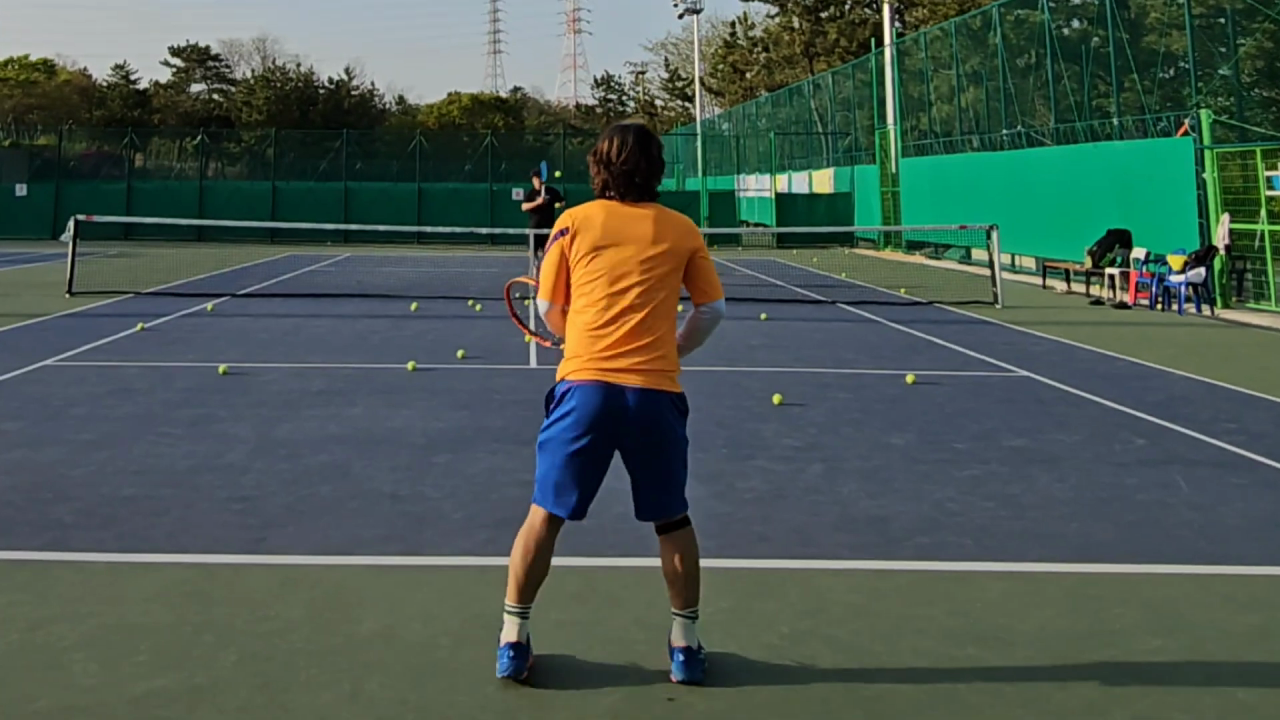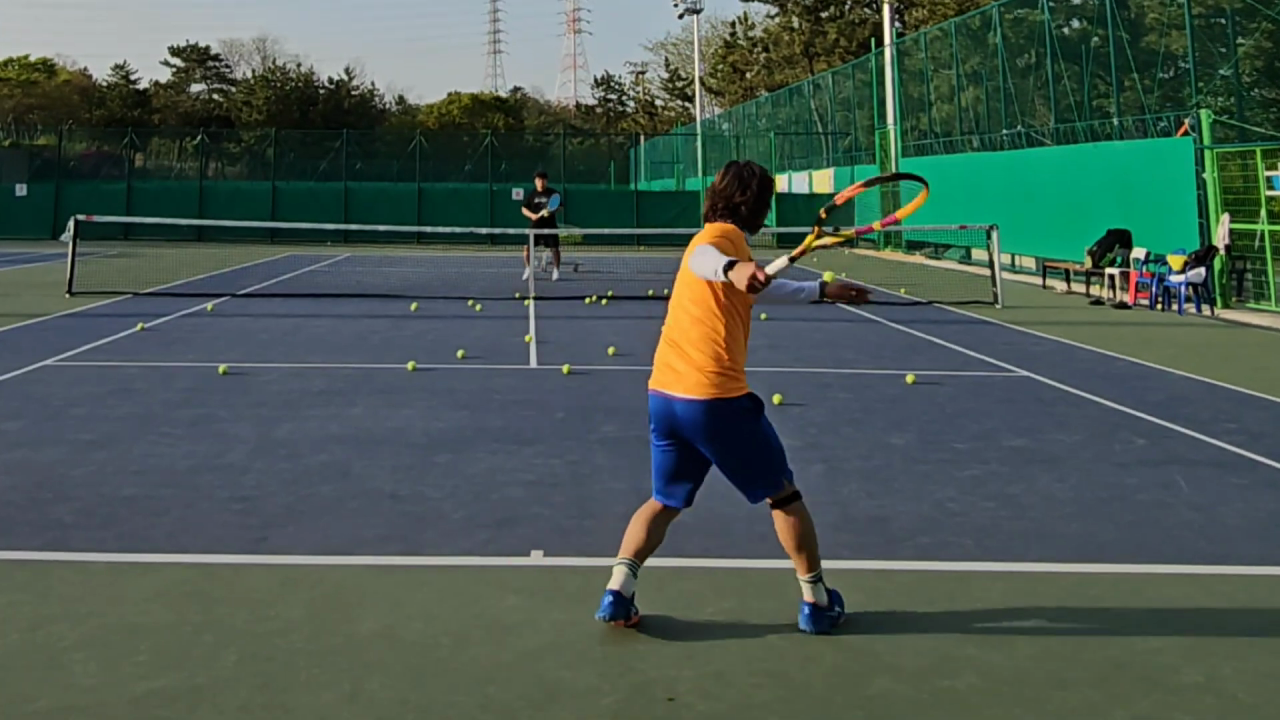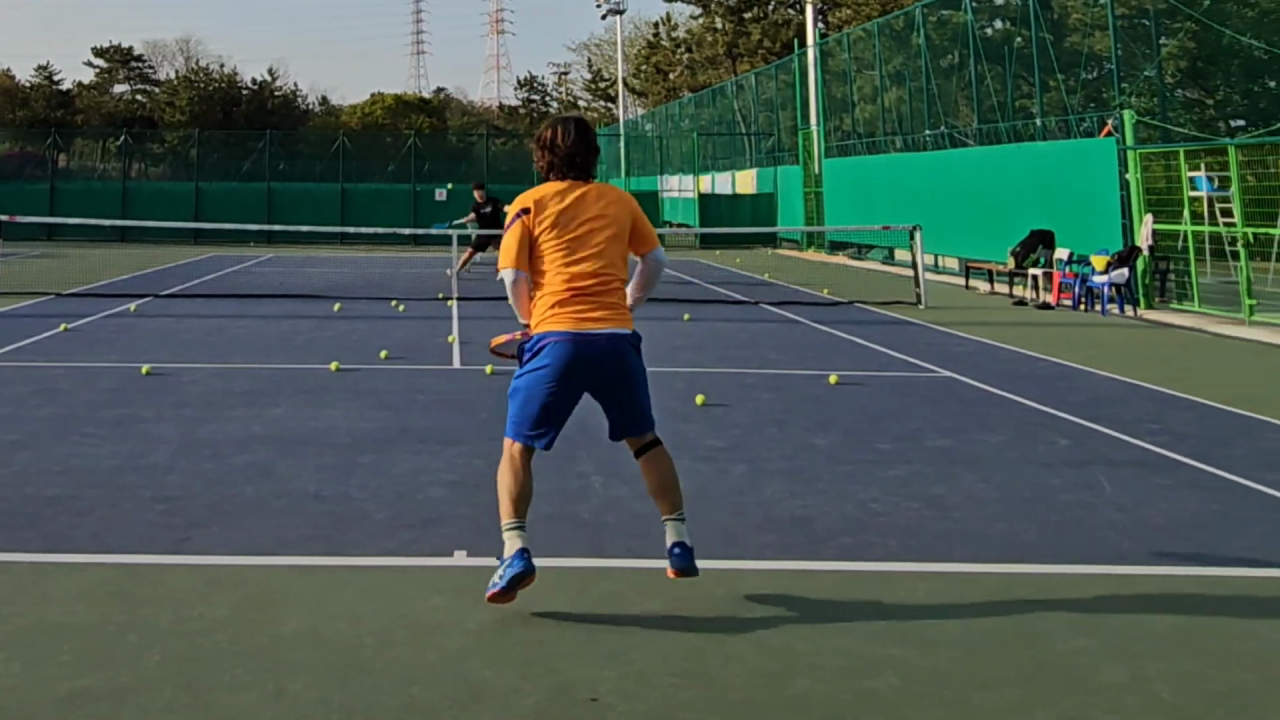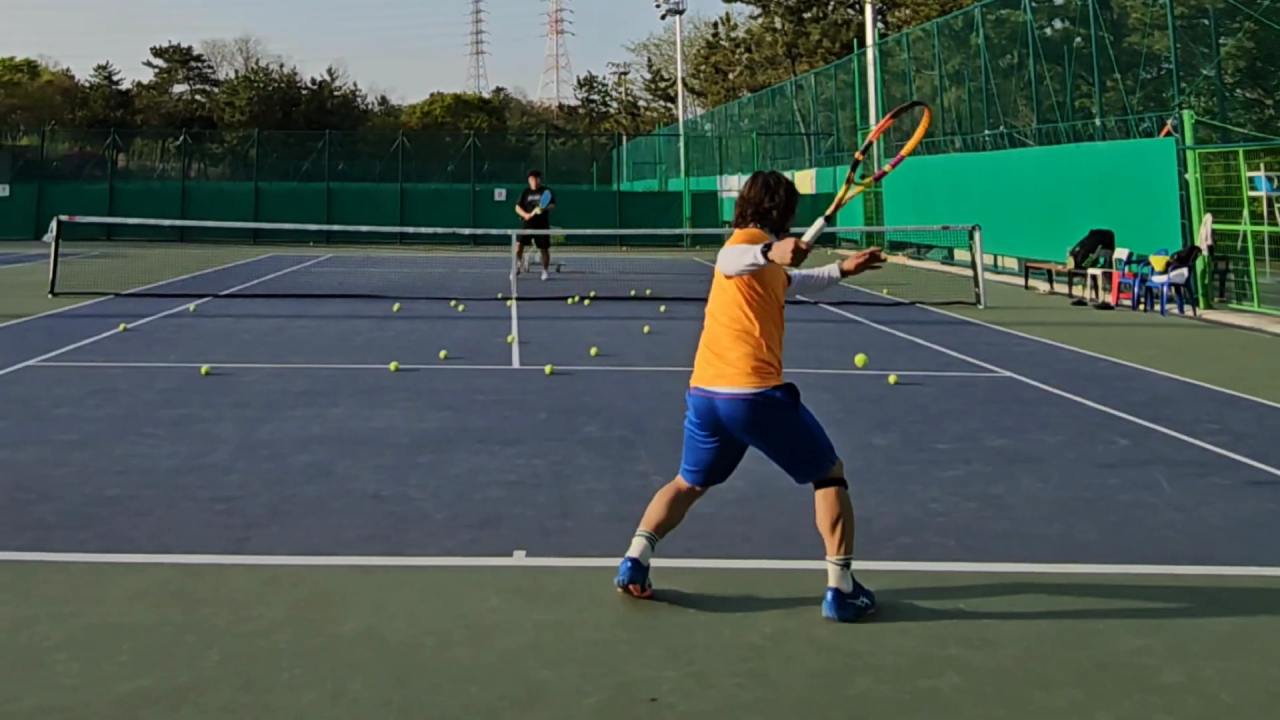
dt=1s
person 1, frame 1
left shoulder: (573, 224)
right shoulder: (681, 231)
left elbow: (550, 309)
right elbow: (712, 310)
left hip: (584, 389)
right hip: (653, 395)
left knee: (545, 516)
right knee: (672, 523)
left ankle: (512, 641)
right ankle: (684, 647)
person 1, frame 2
left shoulder: (719, 239)
right shoulder: (724, 235)
left elbow: (751, 293)
right elbow: (697, 259)
left wrist: (825, 291)
right wrist: (732, 268)
left hip: (664, 395)
right hip: (711, 399)
left knee: (665, 500)
right knee: (782, 497)
left ankle: (618, 591)
right ankle: (816, 601)
person 1, frame 3
left shoulder: (529, 205)
right shoulder: (621, 200)
left elbow: (512, 276)
right elbow: (654, 259)
left wrist: (530, 319)
left hip: (559, 342)
right hip: (618, 341)
left knee: (517, 452)
right knee: (645, 443)
left ankle: (515, 555)
right ankle: (678, 545)
person 1, frame 4
left shoulder: (754, 243)
right shoulder: (746, 240)
left elbow: (779, 283)
right elbow: (726, 263)
left wrist: (843, 269)
right wrist: (766, 253)
left hip: (706, 393)
right hip: (758, 397)
left knee: (688, 483)
right knee: (830, 477)
left ankle: (635, 560)
right ankle: (840, 587)
